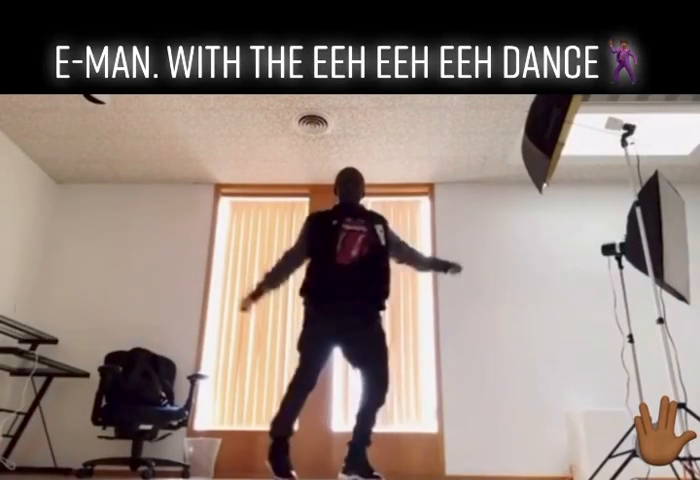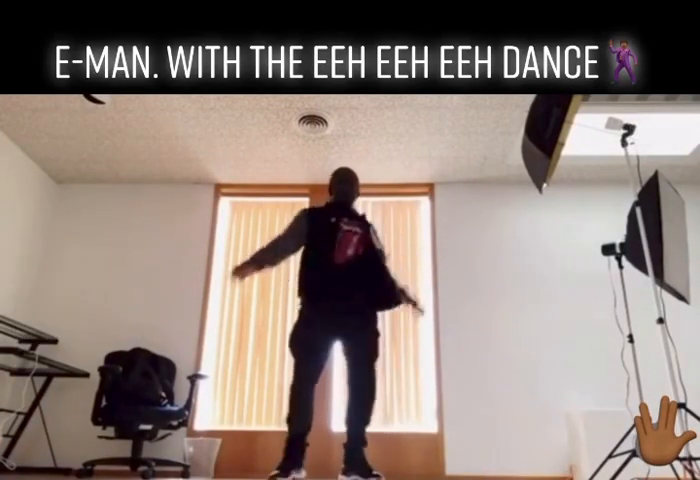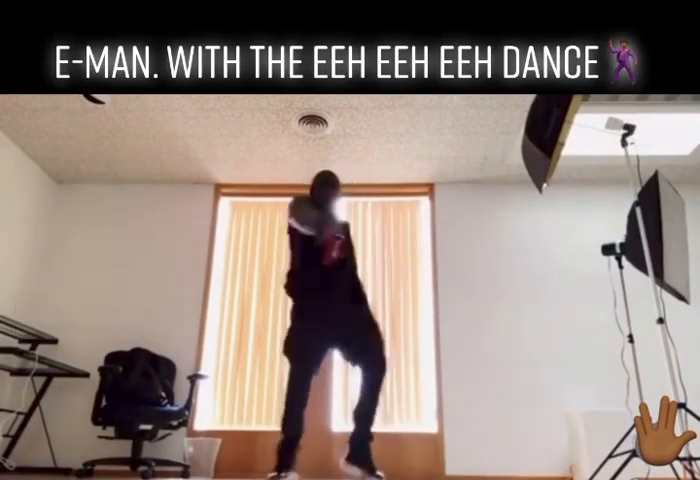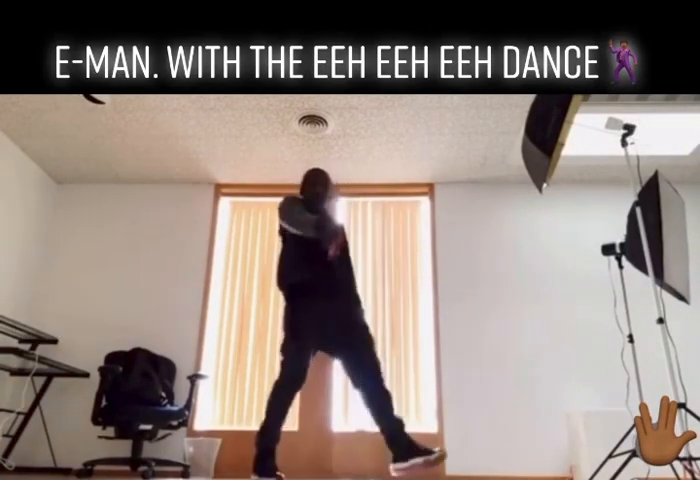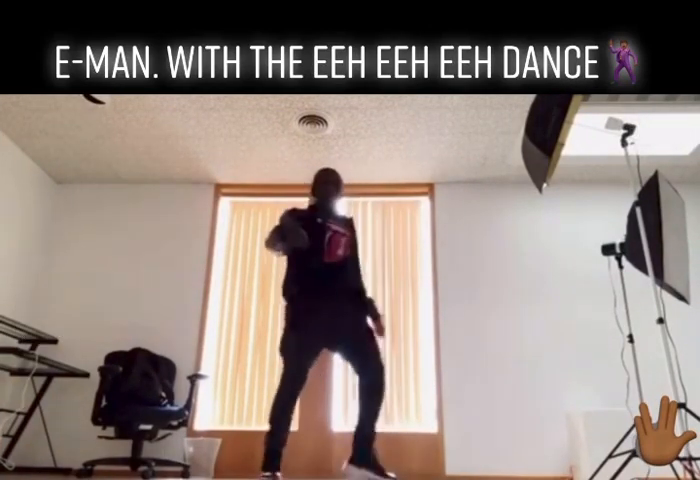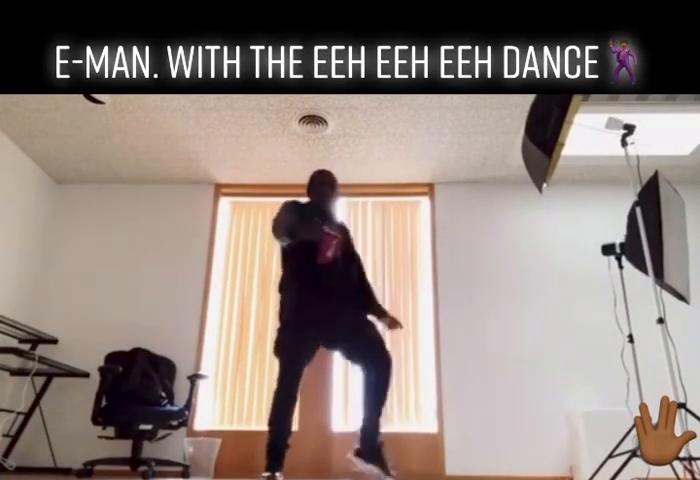
dt=0.2s
person 1, frame 1
left shoulder: (377, 224)
right shoulder: (318, 222)
left elbow: (403, 252)
right elbow: (292, 258)
left wrist: (439, 264)
right wrist: (259, 291)
left hip: (364, 314)
right hip: (323, 311)
left knee: (377, 381)
right knee: (306, 378)
right ankle: (278, 448)
person 1, frame 2
left shoulder: (365, 226)
right shoulder: (312, 218)
left elbow: (379, 267)
right elbow: (284, 245)
left wrist: (400, 293)
right wrist: (253, 263)
left hip: (359, 312)
right hip: (320, 309)
left knee: (363, 382)
right knee: (305, 377)
person 1, frame 3
left shoulder: (340, 229)
right shoulder: (302, 208)
right elbow: (306, 219)
left wrist: (364, 311)
right wrist: (326, 226)
left hip: (347, 308)
right hip: (312, 306)
left knee: (374, 365)
right knee: (301, 377)
left ankle: (359, 451)
person 1, frame 4
left shoulder: (333, 227)
right shoulder: (292, 208)
right elbow: (300, 223)
left wrist: (353, 307)
right wrist: (324, 227)
left hip: (339, 305)
right hip: (307, 305)
left knee: (367, 373)
right knee: (292, 376)
left ankle: (401, 447)
person 1, frame 5
left shoulder: (347, 225)
right shoulder: (297, 218)
right elbow: (276, 241)
left wrist: (371, 312)
right wrist: (288, 238)
left hip: (346, 310)
right hip: (308, 309)
left knee: (372, 371)
right knee: (293, 379)
left ankle: (362, 454)
person 1, frame 6
left shoulder: (341, 230)
right shoulder: (295, 212)
left elbow: (356, 277)
right elbow: (282, 231)
left wrist: (379, 312)
right wrist: (302, 229)
left hip: (342, 309)
right hip: (303, 309)
left knee: (378, 363)
right knee: (289, 379)
left ankle: (369, 446)
